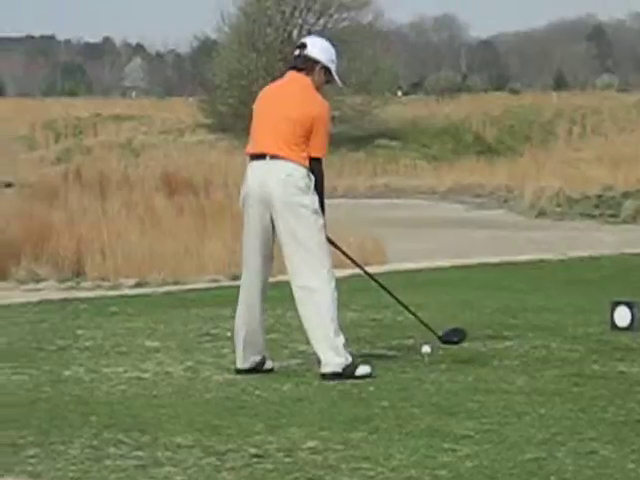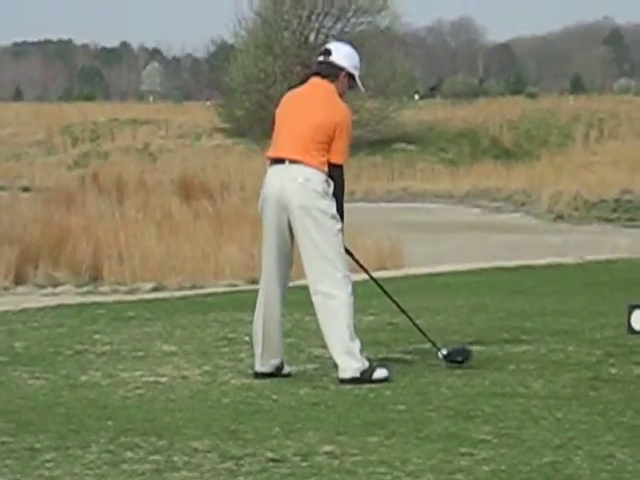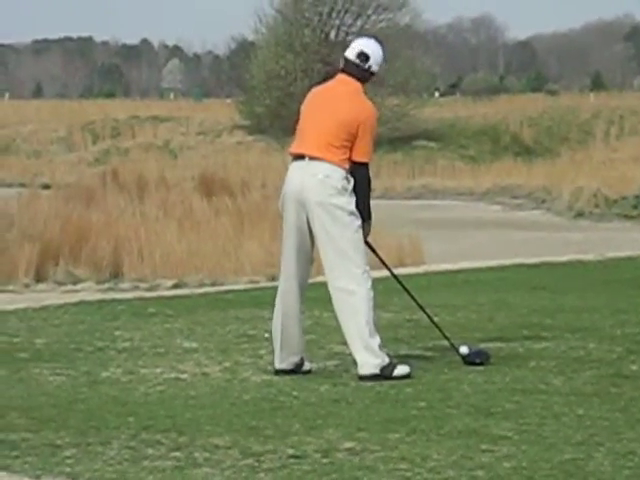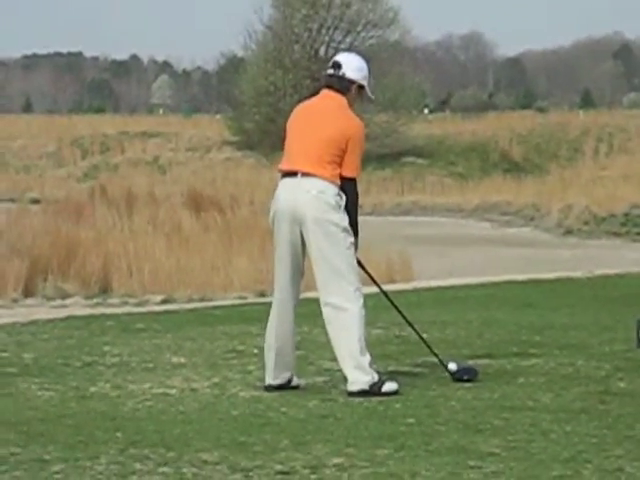
dt=1s
person 1, frame 1
left shoulder: (266, 93)
right shoulder: (317, 104)
right elbow: (315, 163)
right wrist: (320, 211)
left hip: (255, 176)
right hip: (289, 179)
left knee: (253, 273)
right knee: (314, 273)
left ankle: (249, 356)
right ankle: (334, 360)
person 1, frame 2
left shoulder: (290, 97)
right shoulder: (339, 111)
right elbow: (335, 170)
right wrist: (339, 218)
left hip: (274, 180)
right hip: (308, 185)
left knee: (272, 277)
right knee: (331, 279)
left ankle: (267, 360)
right ankle: (351, 365)
person 1, frame 3
left shoulder: (315, 93)
right shoulder: (365, 109)
right elbow: (360, 169)
right wrist: (365, 217)
left hip: (296, 177)
right hip: (328, 182)
left knee: (292, 274)
right knee: (351, 275)
left ankle: (287, 357)
right ankle: (371, 362)
person 1, frame 4
left shoulder: (300, 110)
right shoulder: (352, 123)
right elbow: (348, 182)
right wrist: (353, 230)
left hip: (286, 192)
right hip: (319, 196)
left knee: (284, 289)
right knee: (343, 293)
left ankle: (278, 373)
right ankle: (360, 378)
